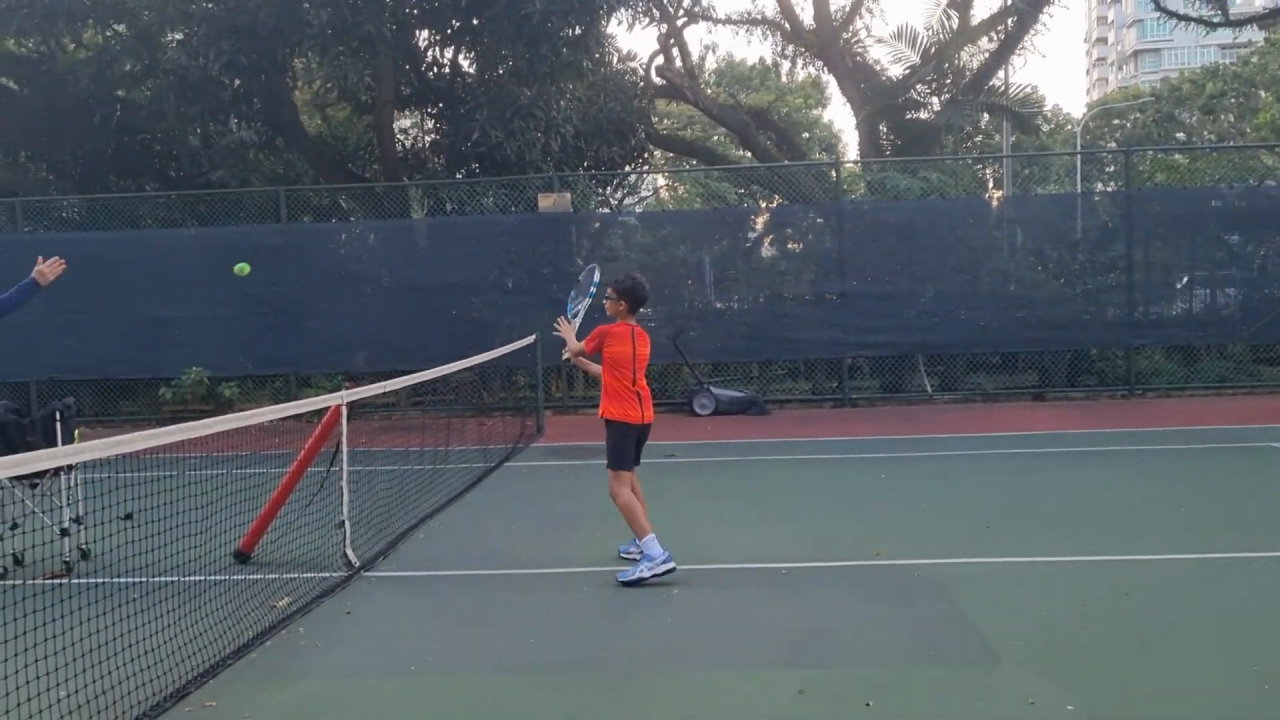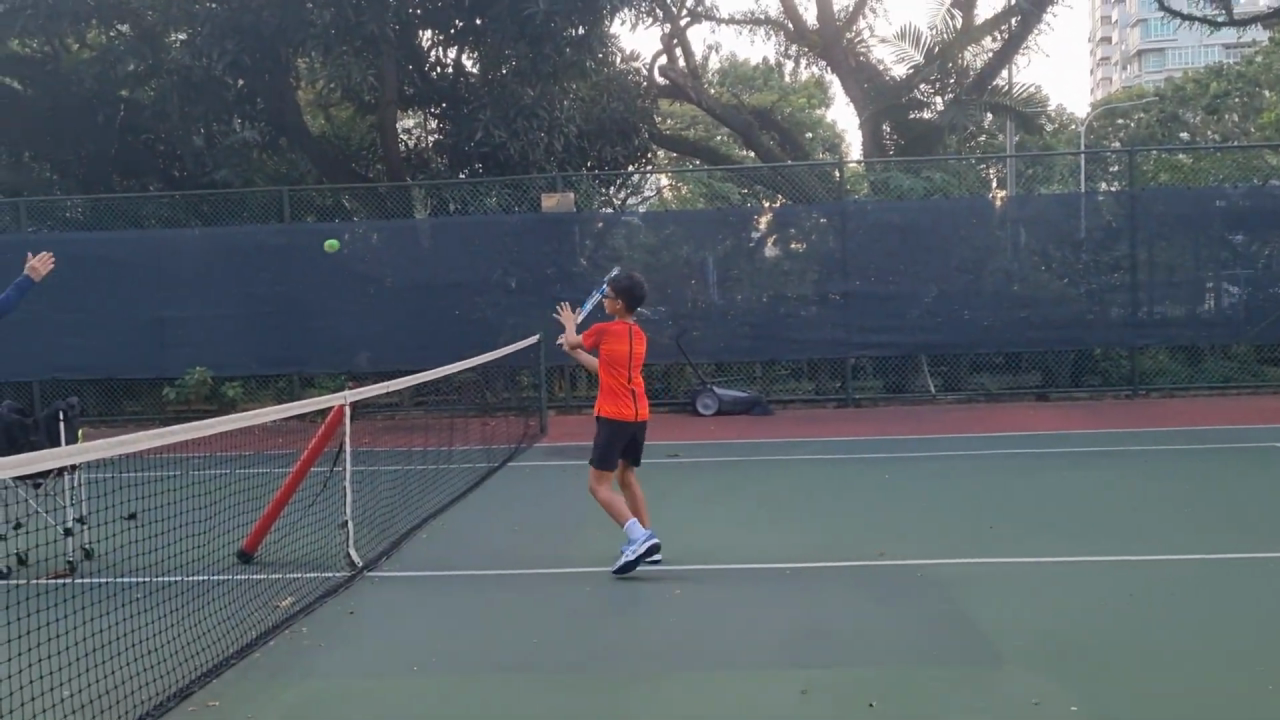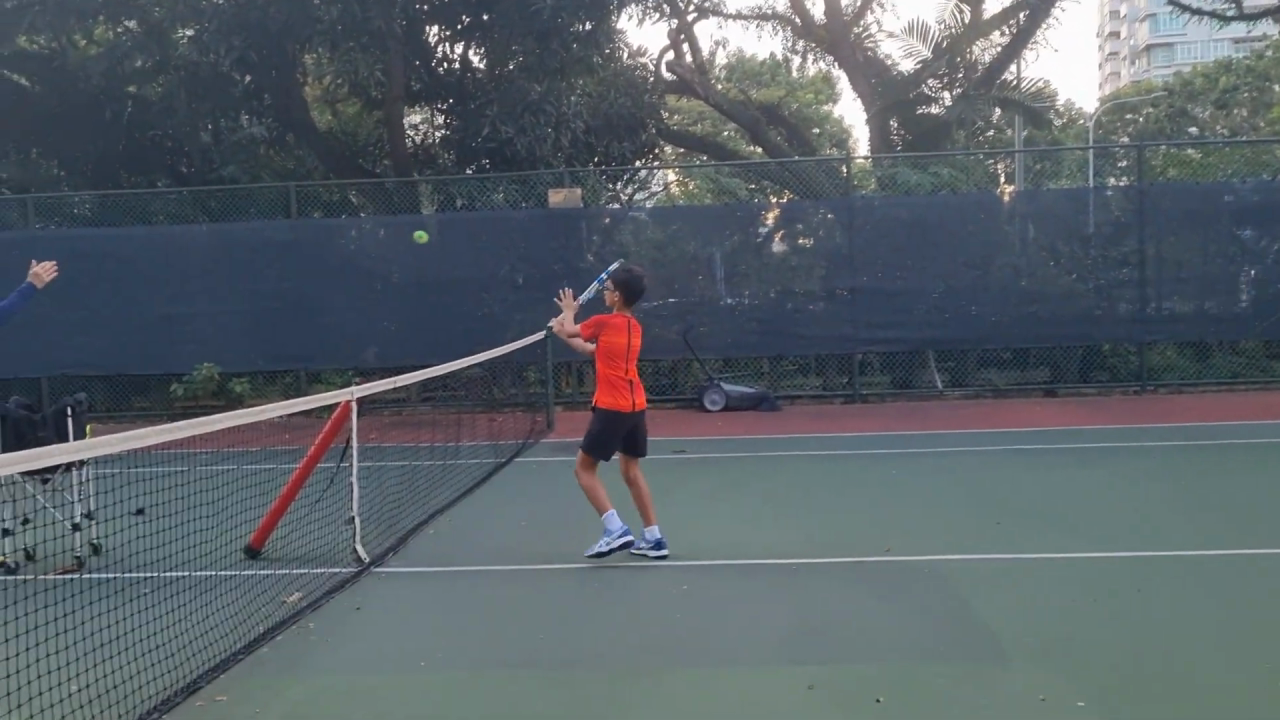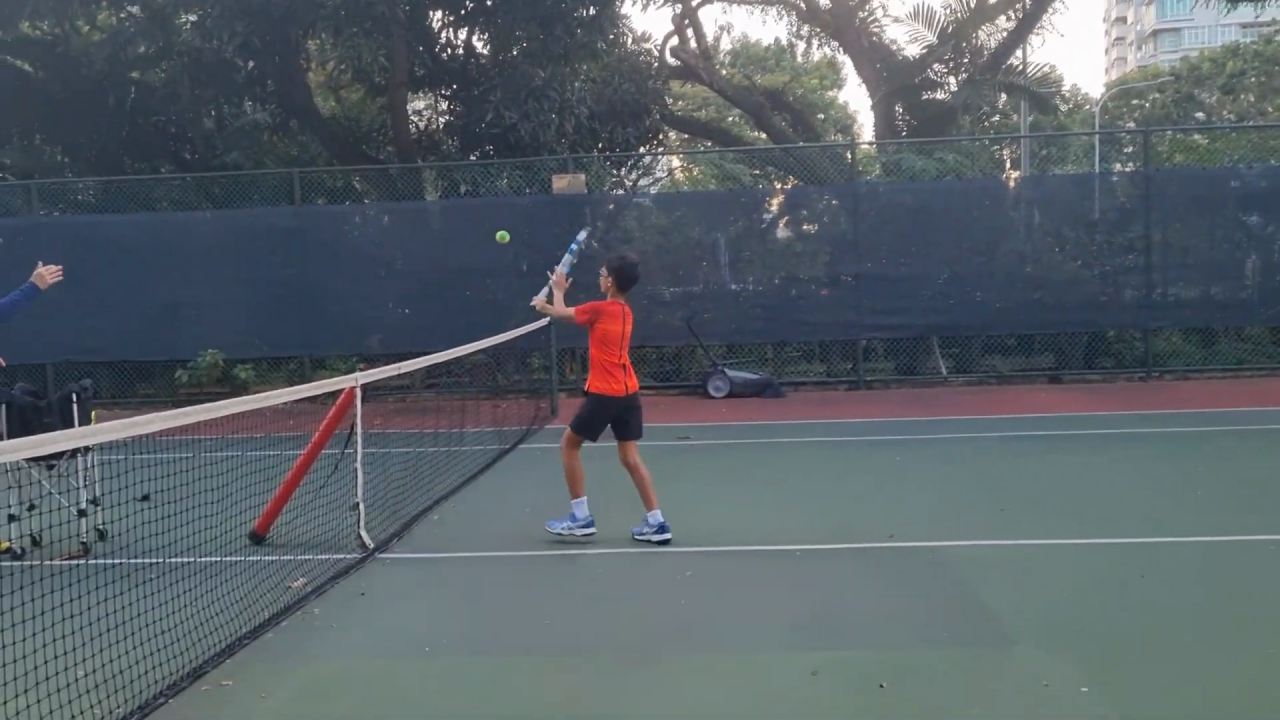
dt=0.1s
person 1, frame 1
left shoulder: (605, 333)
right shoulder: (643, 337)
left elbow: (575, 350)
left wrist: (568, 335)
right wrist: (581, 363)
left hip: (619, 418)
right hip: (643, 417)
left knee: (619, 487)
right knee: (626, 477)
left ankle: (653, 553)
right ankle: (643, 546)
person 1, frame 2
left shoulder: (603, 331)
right shoulder: (640, 337)
left elbow: (572, 343)
left wrist: (570, 324)
right wrist: (576, 353)
left hip: (614, 416)
right hip: (639, 415)
left knee: (599, 485)
right knee: (626, 477)
left ankle: (639, 537)
right ankle: (642, 538)
person 1, frame 3
left shoulder: (603, 324)
right shoulder: (635, 328)
left elbow: (568, 331)
left wrist: (568, 311)
right wrist: (569, 335)
left hip: (610, 408)
right hip: (635, 407)
left knee: (584, 469)
right knee: (631, 472)
left ankle: (616, 529)
right ankle: (653, 538)
person 1, frame 4
left shoulder: (599, 309)
right shoulder: (625, 312)
left elbow: (561, 312)
left wrist: (559, 289)
right wrist: (548, 307)
left hip: (603, 392)
right hip: (628, 391)
left knee: (569, 444)
right knee: (630, 456)
left ankle: (581, 516)
right ankle: (656, 523)
